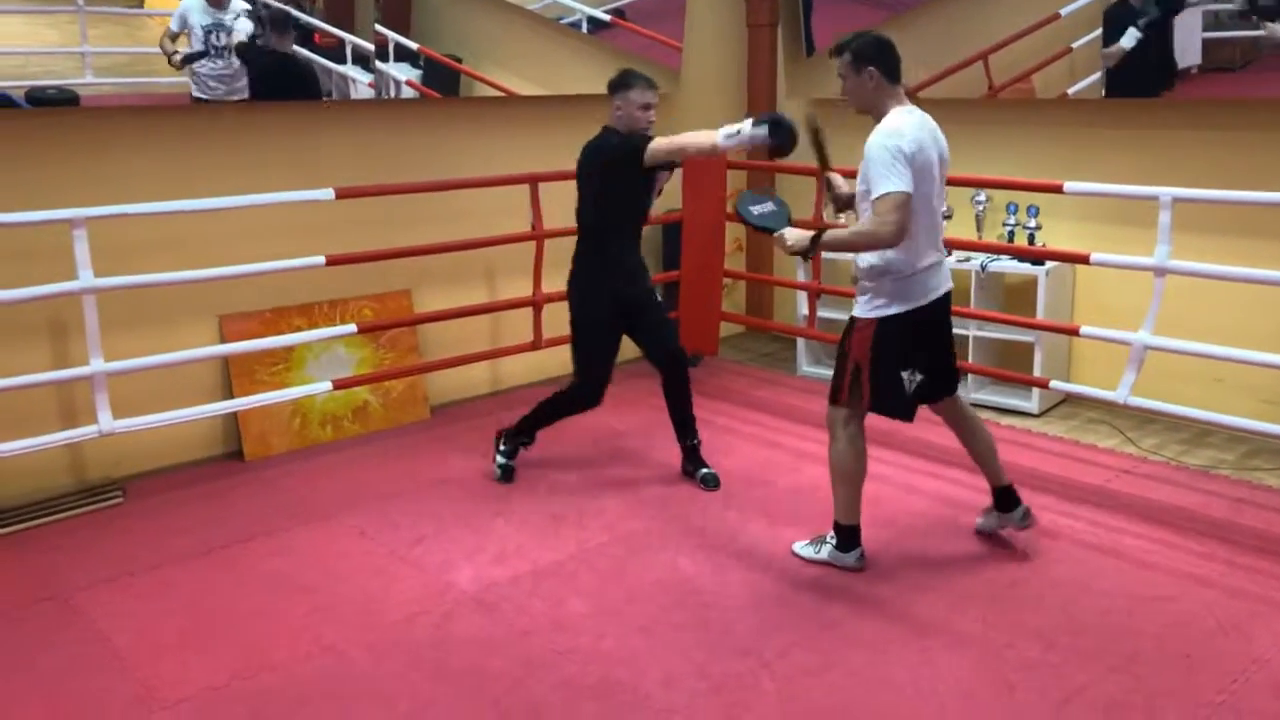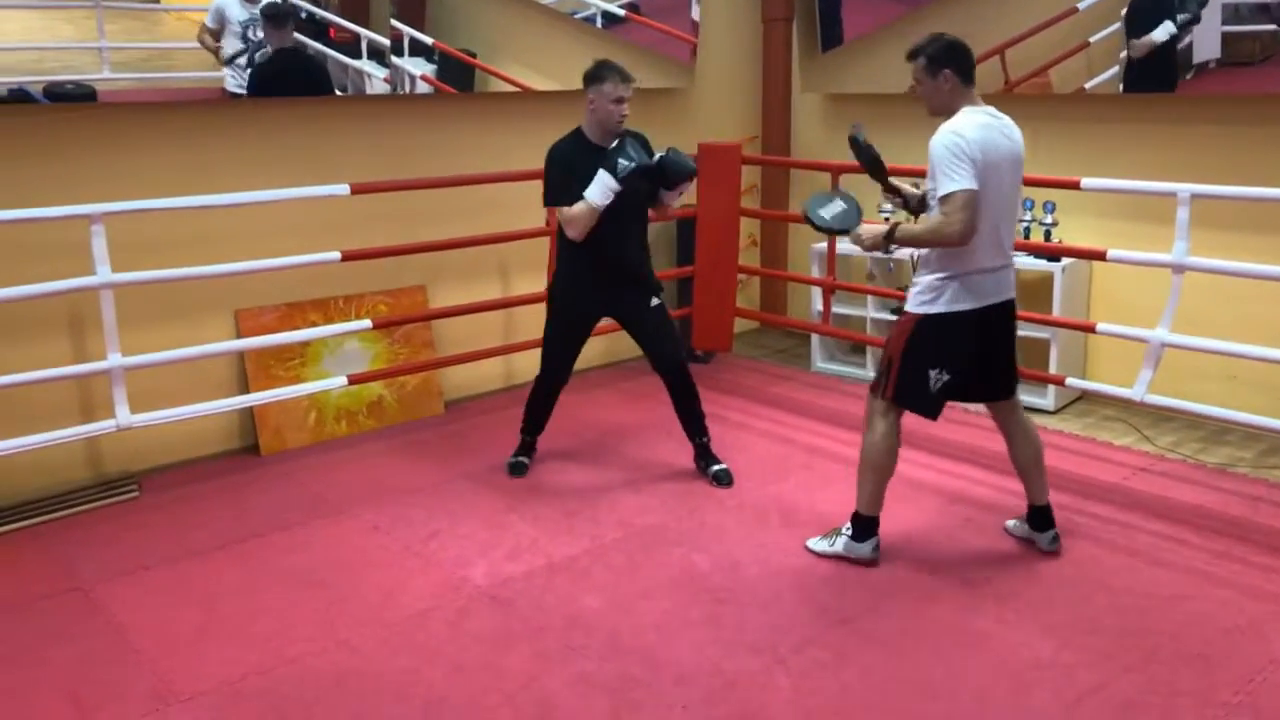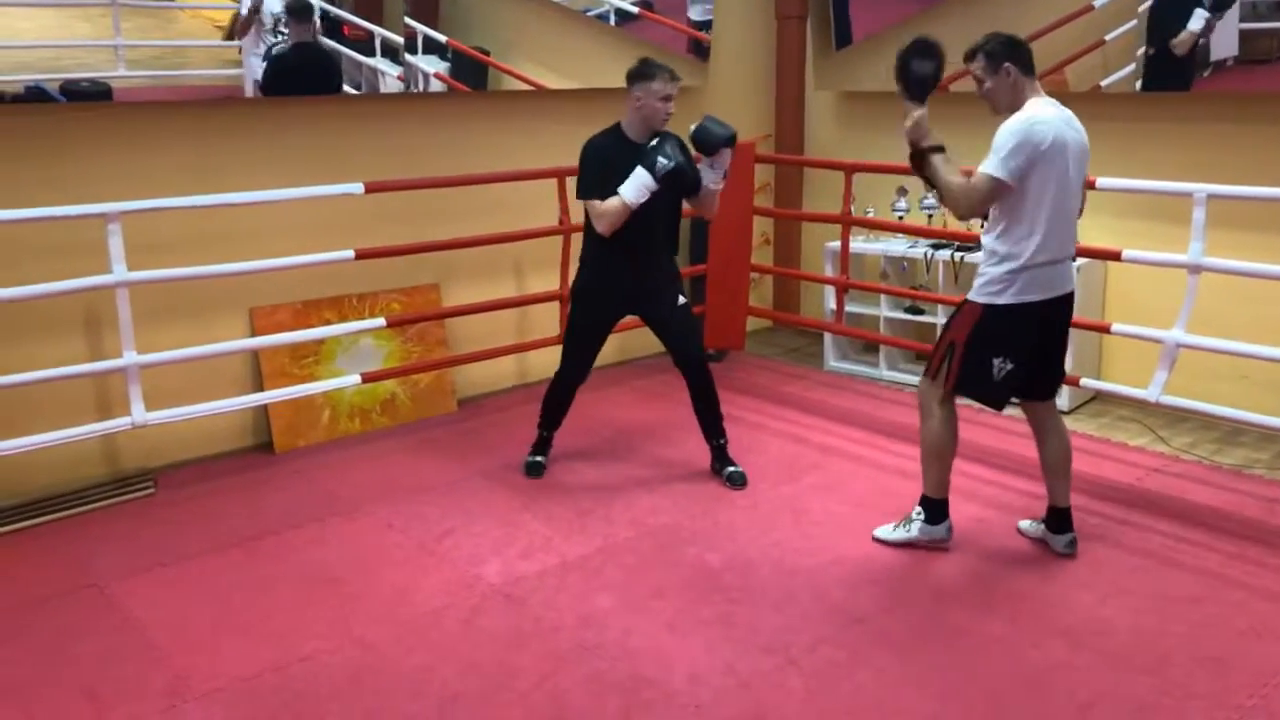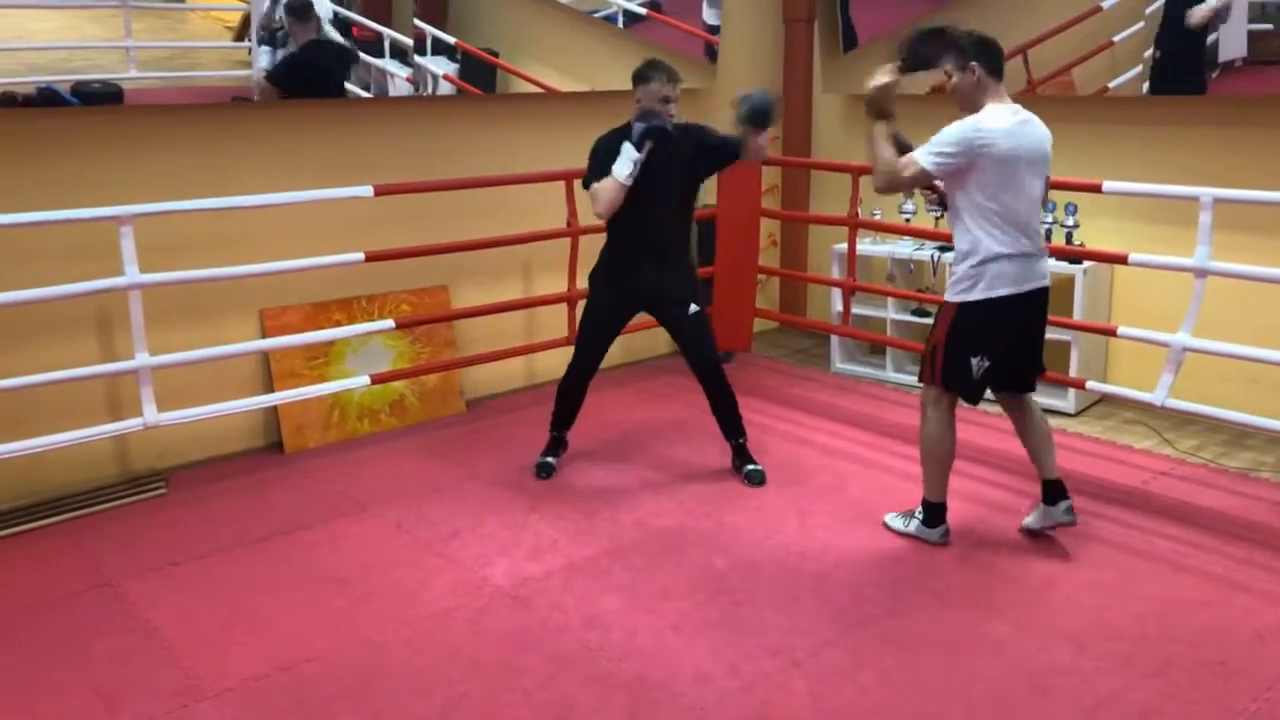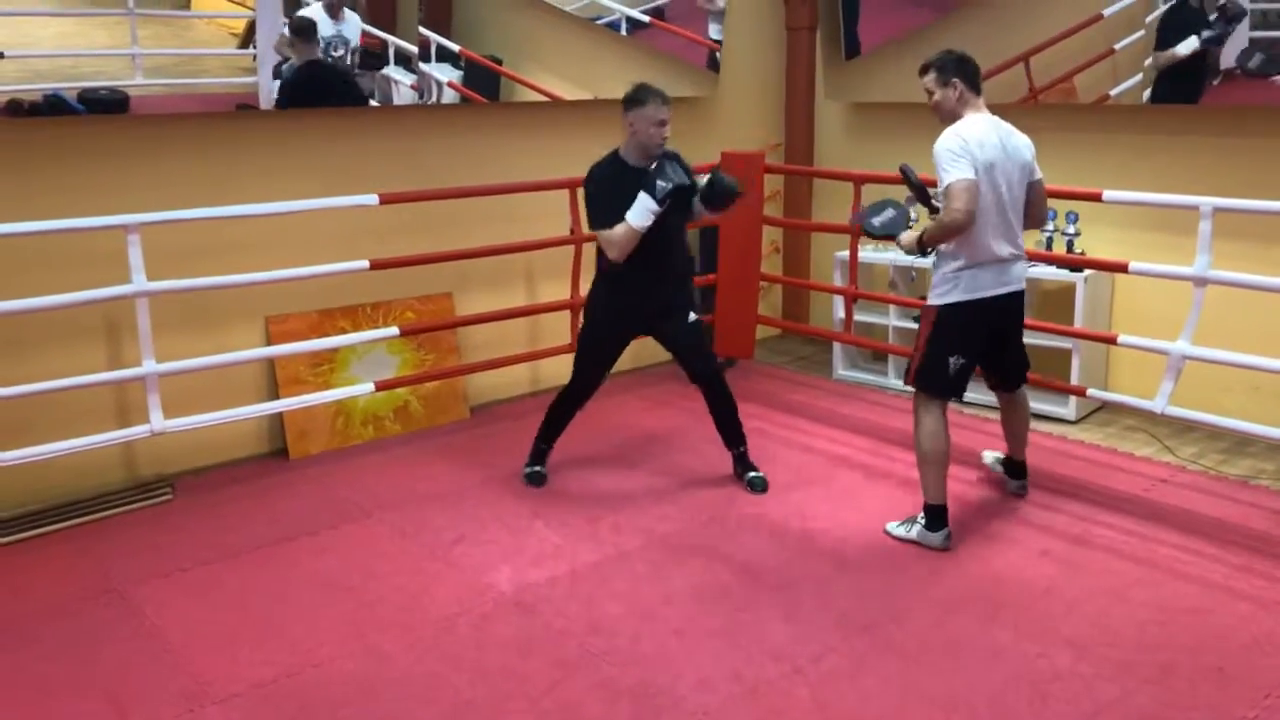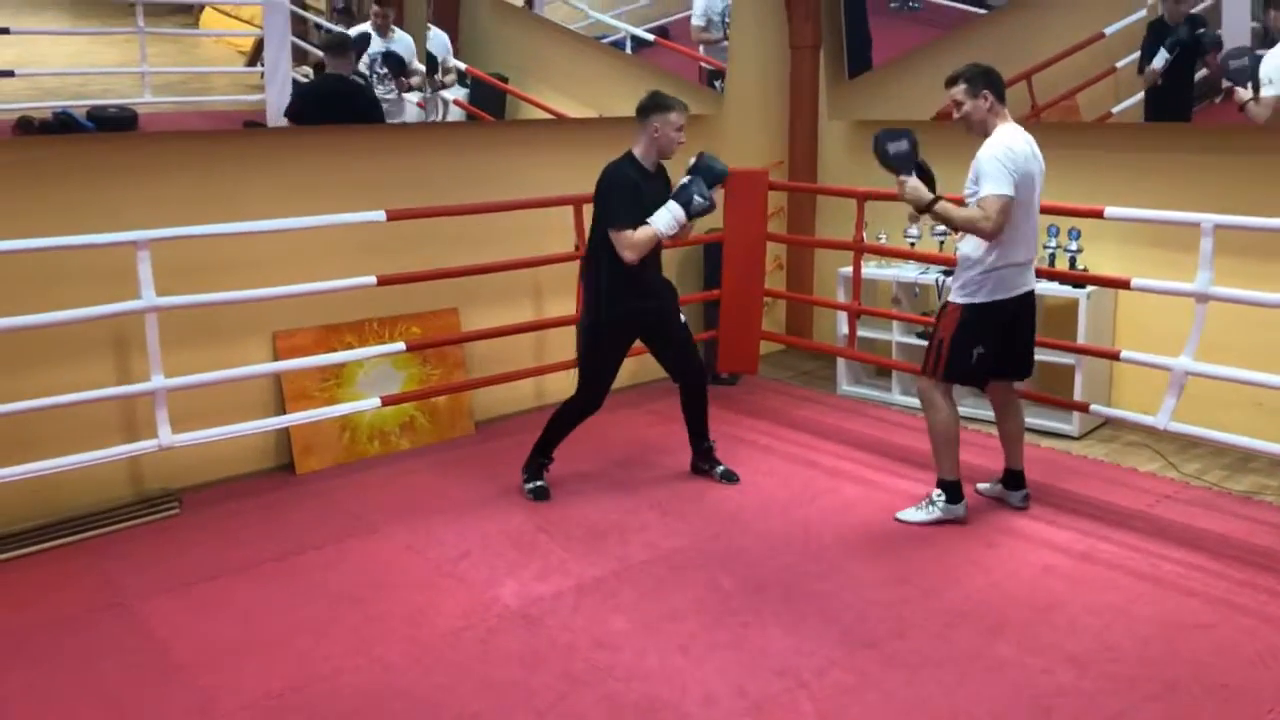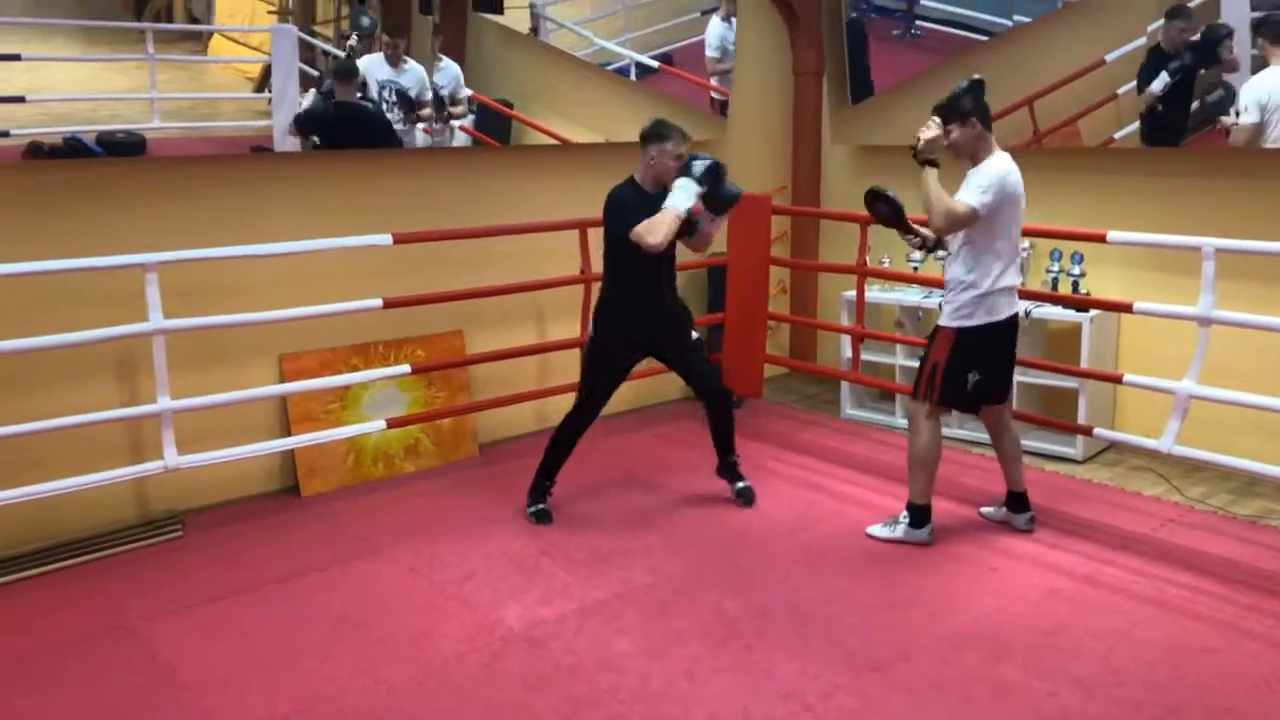
dt=0.4s
person 1, frame 1
left shoulder: (887, 139)
right shoulder: (924, 127)
left elbow: (890, 231)
left wrist: (811, 240)
right wrist: (853, 194)
left hip: (889, 304)
right hip: (930, 292)
left knee: (843, 414)
right knee: (946, 401)
left ankle: (845, 540)
right ankle: (1006, 503)
person 1, frame 2
left shoulder: (953, 137)
right shoulder: (1009, 131)
left elbow: (956, 229)
left wrist: (888, 236)
right wrist: (923, 197)
left hip: (946, 302)
right hip: (998, 296)
left knee: (882, 407)
right knee: (1006, 407)
left ankle: (862, 532)
right ankle: (1041, 521)
person 1, frame 3
left shoulder: (1024, 127)
right shoulder: (1071, 126)
left elbow: (968, 202)
left wrist: (927, 146)
right wrist: (1005, 204)
left hip: (1006, 293)
right hip: (1055, 290)
left knee: (935, 390)
right knee: (1041, 405)
left ankle: (932, 516)
right ankle: (1060, 523)
person 1, frame 4
left shoulder: (973, 132)
right shoulder: (1036, 129)
left elbow: (889, 180)
left wrist: (879, 113)
left hip: (982, 291)
right hip: (1030, 285)
left knee: (937, 397)
right knee: (1016, 395)
left ankle: (932, 516)
right ankle: (1054, 499)
person 1, frame 5
left shoulder: (955, 139)
right shoulder: (1019, 140)
left elbow: (959, 216)
right elbow: (1037, 215)
left wrist: (921, 239)
left hip: (961, 293)
right hip: (1009, 287)
left knee: (929, 401)
right knee: (1008, 385)
left ankle: (934, 520)
right ankle: (1014, 468)
person 1, frame 6
left shoulder: (997, 150)
right shoulder: (1024, 145)
left elbow: (989, 224)
left wrist: (930, 204)
right wrist: (947, 209)
left hip: (981, 294)
right hip: (1016, 290)
left knee: (933, 385)
right knee: (1001, 386)
left ankle: (949, 496)
right ankle: (1014, 483)
person 1, frame 7
left shoulder: (992, 174)
right shoulder: (996, 171)
left elbow: (945, 218)
left wrist: (928, 161)
right wrist: (935, 241)
left hip: (971, 317)
right hip: (997, 313)
left knee: (923, 409)
right knee: (994, 408)
left ankle: (917, 519)
right ankle: (1018, 505)
person 2, frame 1
left shoulder: (637, 151)
right shoulder: (607, 149)
right elbow: (676, 147)
left wrist: (656, 182)
right wrist: (750, 131)
left hip: (630, 281)
right hip: (598, 289)
left knee: (674, 362)
right knee: (590, 388)
left ankle: (692, 456)
right ankle: (514, 438)
person 2, frame 2
left shoulder: (637, 146)
right shoulder: (564, 154)
left elbow: (658, 208)
right elbow: (574, 229)
left wrist: (673, 188)
right wrist: (608, 177)
left hip: (634, 281)
right hip: (578, 286)
left knee: (673, 363)
right knee: (554, 373)
left ankle: (703, 450)
right ankle: (527, 443)
person 2, frame 3
left shoulder: (672, 146)
right shoulder: (600, 149)
left elbow: (706, 210)
right elbow: (602, 223)
left wrist: (716, 166)
right wrist: (646, 177)
left hip: (659, 279)
right hip: (602, 282)
left knee: (695, 362)
right knee: (573, 369)
left ankle: (720, 451)
right ankle: (543, 440)
person 2, frame 4
left shoulder: (689, 139)
right shoulder: (610, 145)
left elbow: (751, 152)
right elbow: (602, 208)
left wrist: (755, 127)
right wrist: (633, 149)
left hip: (674, 278)
right hip: (618, 277)
left knee: (708, 366)
right knee: (582, 364)
left ankle: (740, 449)
right ankle: (556, 442)
person 2, frame 5
left shoulder: (673, 165)
right shoulder: (603, 176)
left elbow: (696, 214)
right elbow: (614, 250)
left wrist: (710, 199)
right wrist: (649, 200)
left hip: (672, 296)
right hip: (615, 300)
left knee: (710, 376)
right knee: (582, 383)
left ankle: (741, 458)
right ankle: (540, 450)
person 2, frame 6
left shoulder: (658, 174)
right shoulder: (618, 178)
left elbow: (676, 234)
right elbow: (629, 250)
left wrist: (698, 198)
right wrist: (676, 208)
left hip: (654, 298)
right hip: (612, 306)
left knee: (694, 375)
right knee: (590, 397)
left ankle: (703, 455)
right ankle: (536, 464)
person 2, frame 7
left shoulder: (671, 194)
right shoulder: (623, 199)
left elbow: (697, 244)
right elbow: (654, 240)
left wrist: (715, 212)
right wrist: (686, 190)
left hip: (667, 317)
right hip: (620, 324)
left knee: (716, 392)
right knee: (586, 409)
left ankle: (729, 468)
right ankle: (540, 488)
